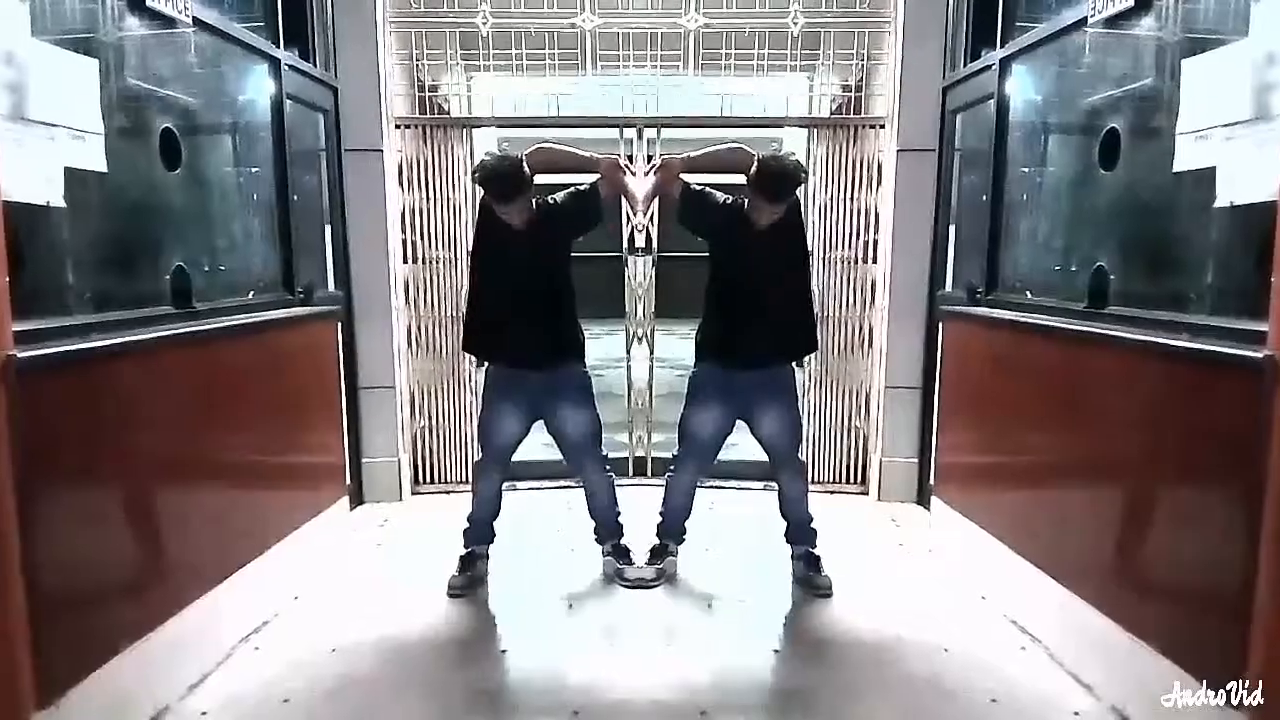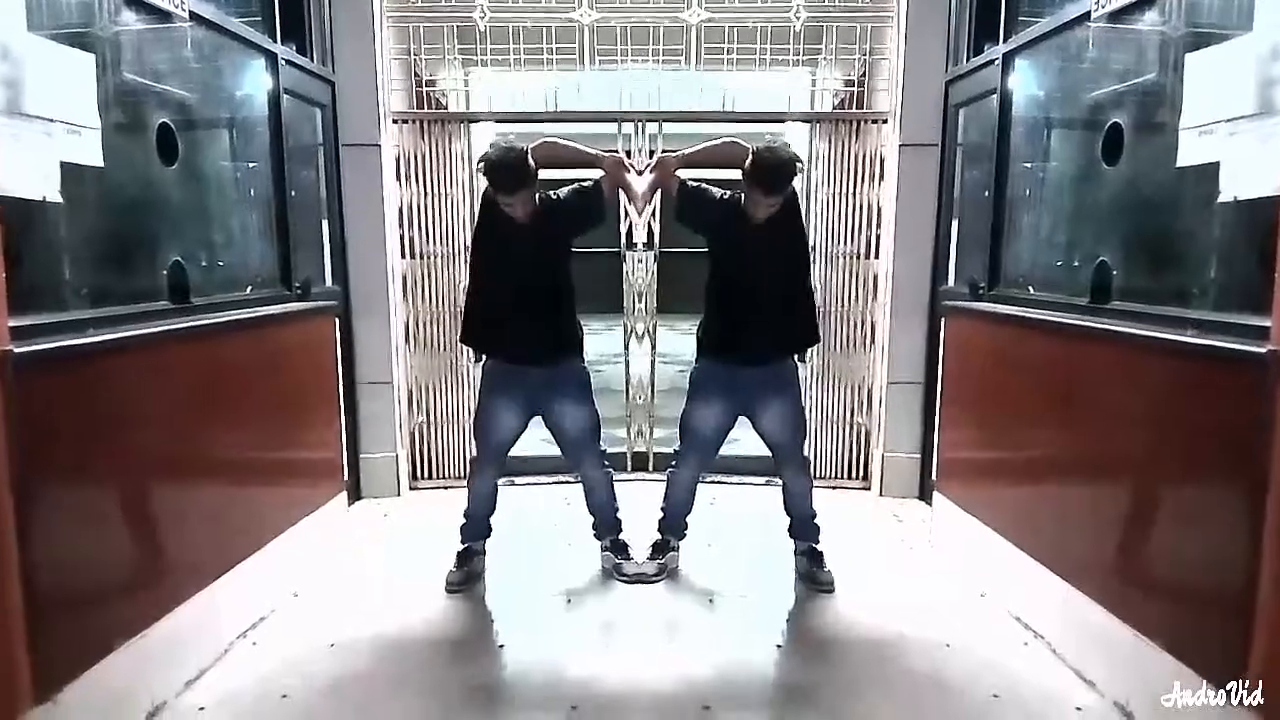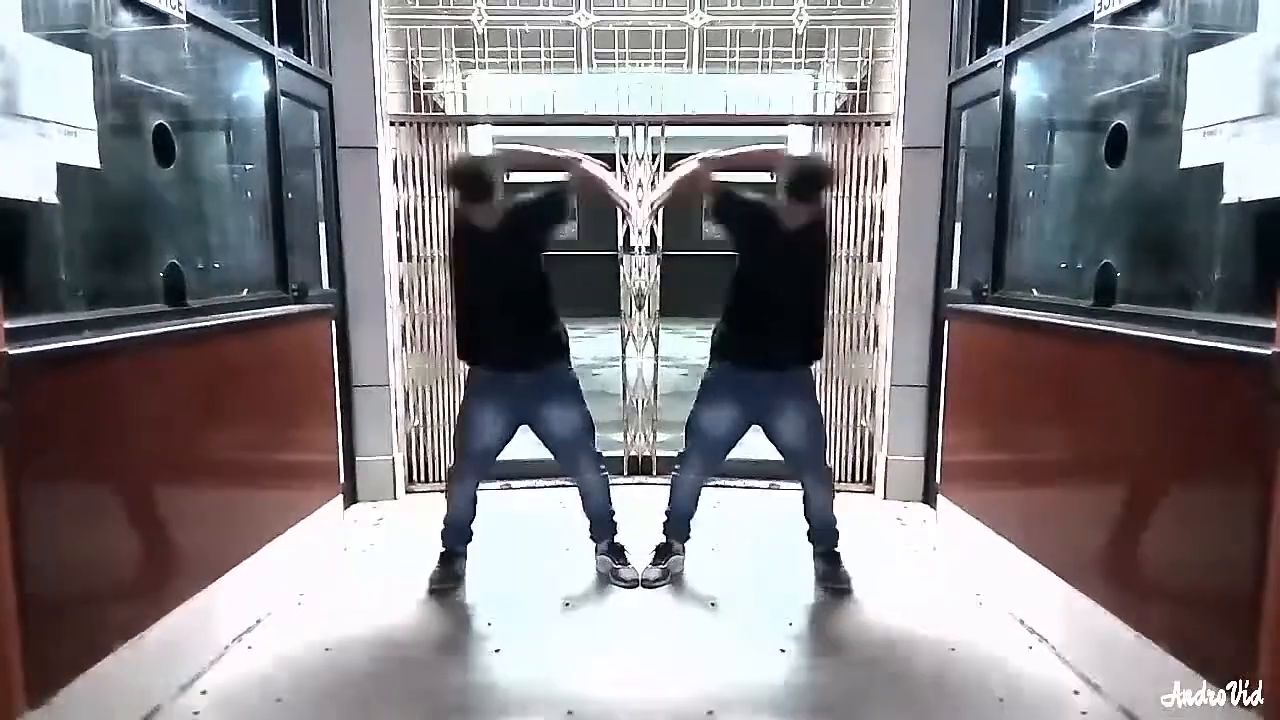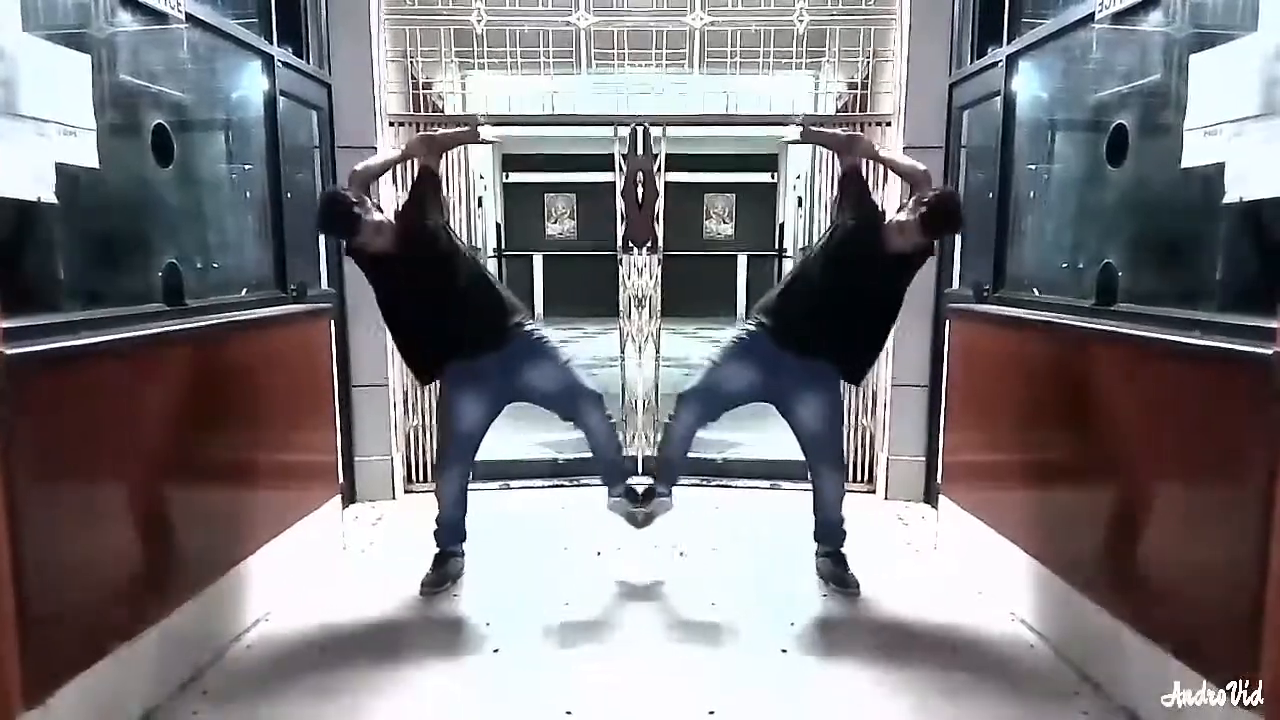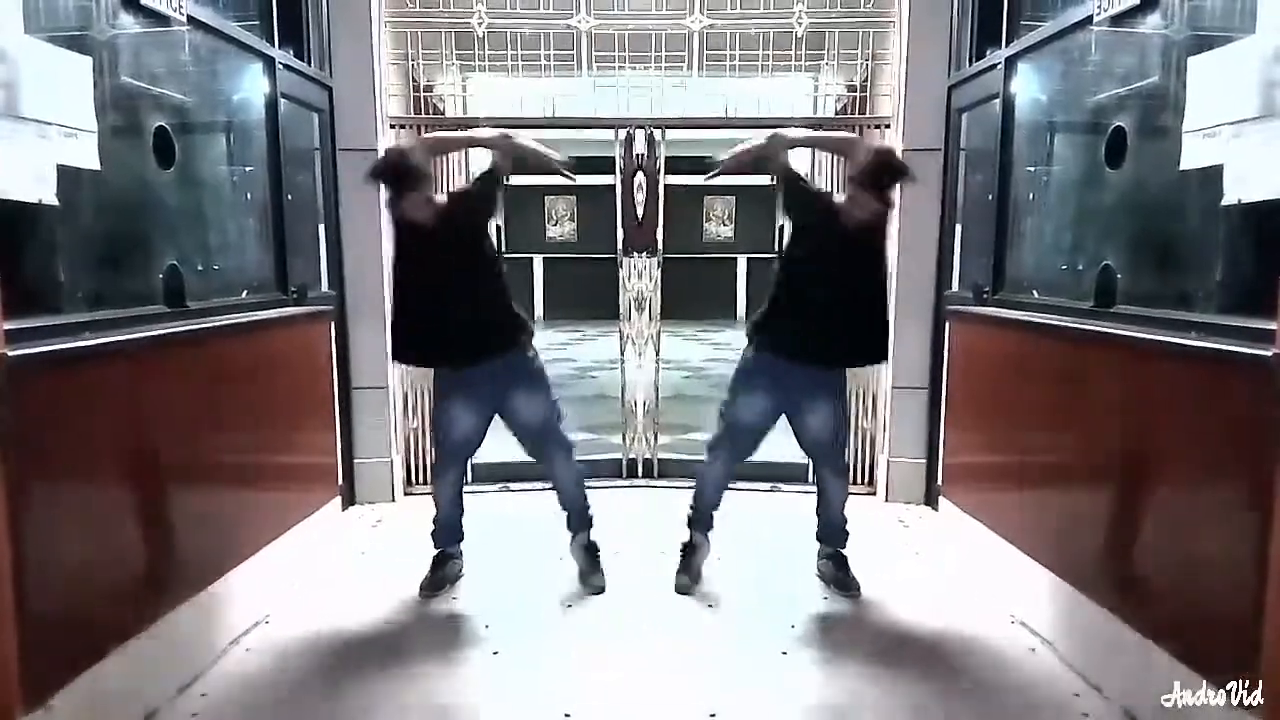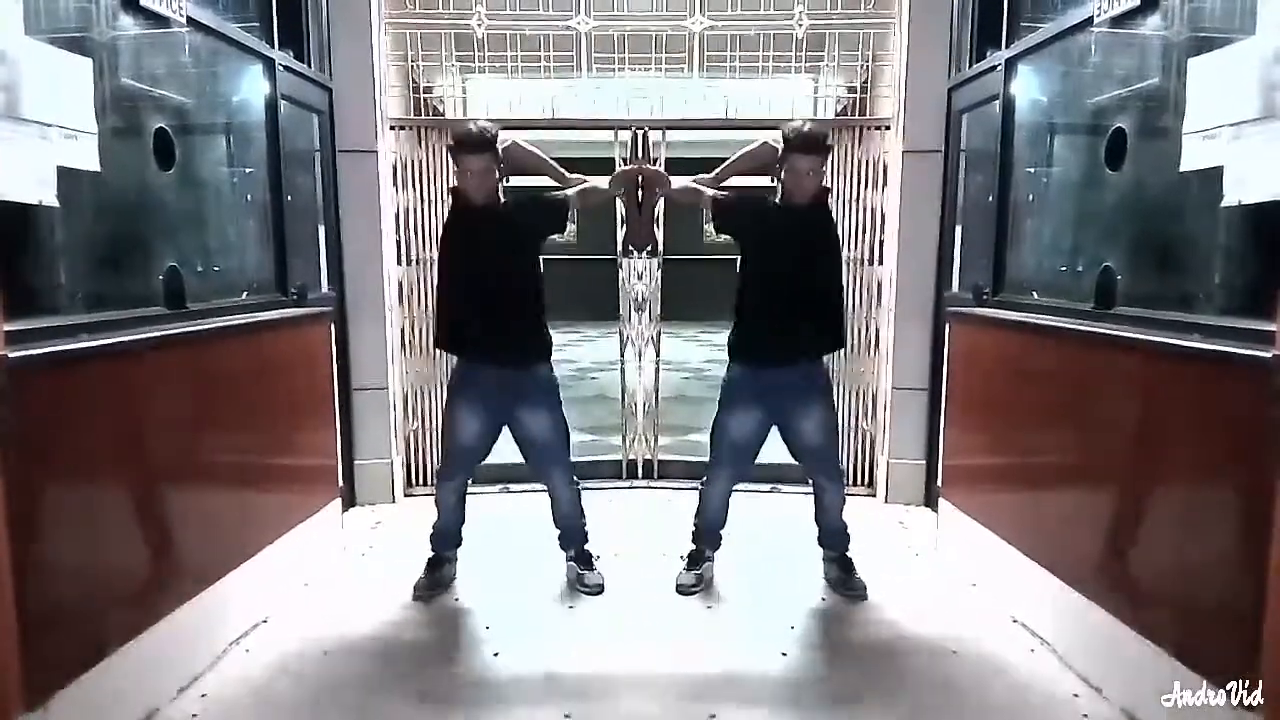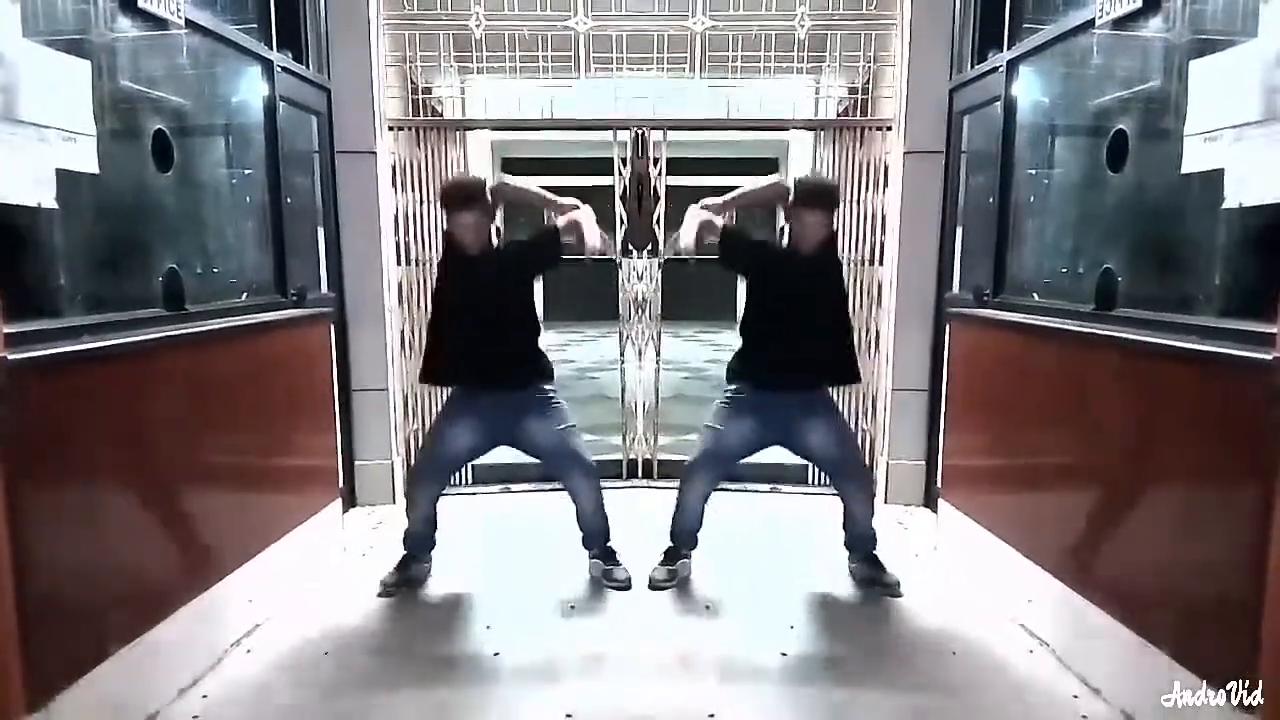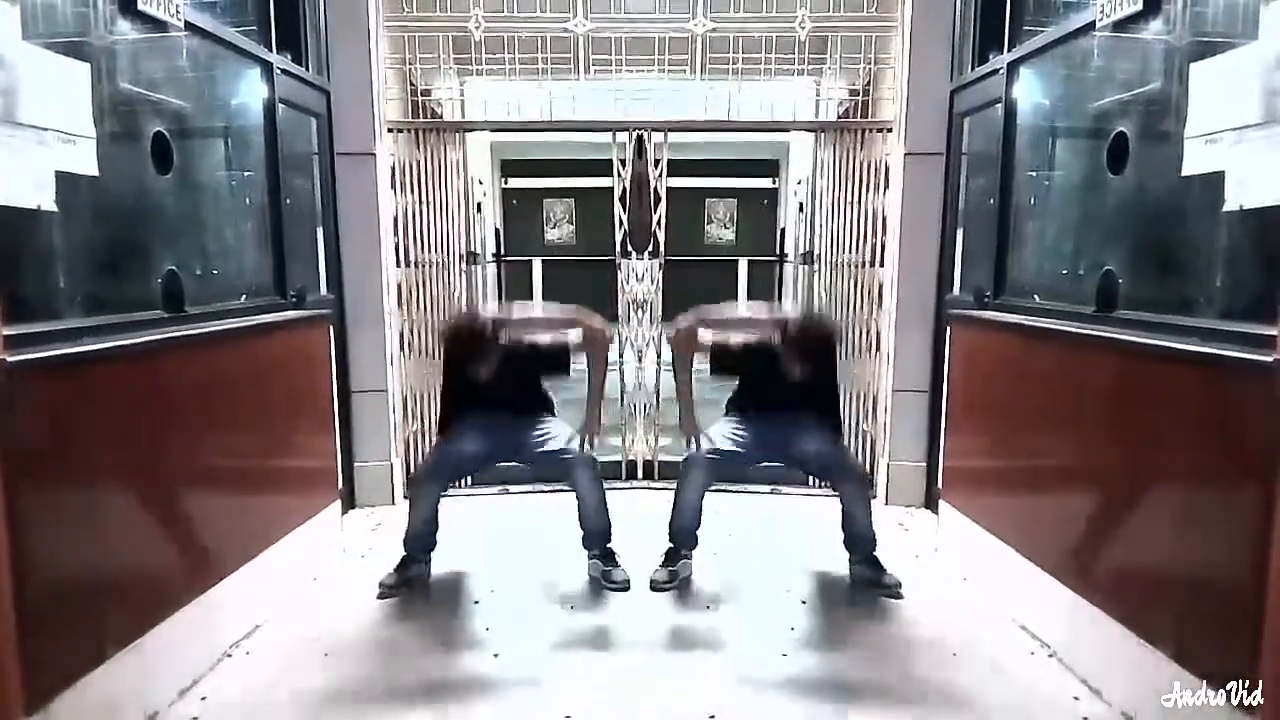
dt=0.5s
person 1, frame 1
left shoulder: (557, 214)
right shoulder: (488, 214)
left elbow: (611, 185)
right elbow: (534, 155)
left wrist: (605, 167)
right wrist: (595, 162)
left hip: (564, 370)
right hip: (507, 373)
left knee: (592, 464)
right knee: (491, 466)
left ankle: (613, 546)
right ankle: (475, 553)
person 1, frame 2
left shoulder: (558, 210)
right shoulder: (489, 209)
left elbow: (613, 180)
right elbow: (540, 149)
left wrist: (608, 164)
right wrist: (600, 159)
left hip: (562, 366)
right hip: (505, 368)
left knee: (590, 461)
right knee: (487, 463)
left ankle: (611, 543)
right ankle: (472, 550)
person 1, frame 3
left shoulder: (524, 217)
right shoulder: (463, 225)
left hip: (548, 371)
right hip: (491, 377)
left knee: (586, 465)
right knee: (466, 470)
left ankle: (606, 546)
right ankle: (452, 553)
person 1, frame 4
left shoulder: (418, 218)
right shoulder: (368, 257)
left hip: (517, 342)
right hip: (465, 367)
left knee: (588, 407)
right knee: (452, 464)
left ankle: (619, 489)
right ankle: (449, 552)
person 1, frame 5
left shoulder: (467, 206)
right shoulder: (402, 222)
left elbow: (503, 147)
right elbow: (421, 150)
left hip: (512, 357)
right hip: (456, 370)
left knee: (556, 450)
right knee: (448, 466)
left ankle: (581, 538)
right ankle: (448, 553)
person 1, frame 6
left shoulder: (525, 214)
right shoulder: (459, 210)
left elbow: (581, 195)
right elbow: (512, 147)
left wrist: (606, 185)
right wrist: (566, 178)
left hip: (529, 372)
right hip: (474, 373)
left knee: (557, 472)
right knee: (453, 472)
left ankle: (577, 553)
right ankle: (444, 556)
person 1, frame 7
left shoulder: (516, 258)
right shoulder: (451, 257)
left elbow: (576, 214)
left wrist: (589, 227)
right wrist: (541, 201)
left hip: (530, 397)
right hip: (470, 402)
left knee: (580, 470)
right knee: (423, 477)
left ankle: (600, 552)
right ankle: (416, 557)
person 1, frame 8
left shoulder: (523, 352)
right shoulder: (458, 353)
left elbow: (598, 335)
left wrist: (593, 409)
left hip: (532, 424)
right hip: (477, 426)
left knee: (584, 466)
right knee: (424, 476)
left ankle: (600, 554)
right ankle: (416, 559)
person 2, frame 1
left shoulder: (792, 214)
right shoulder: (722, 214)
left elbow: (747, 156)
right elbow: (668, 179)
left wrist: (682, 163)
right wrist: (670, 169)
left hip: (772, 373)
right hip: (715, 370)
left knee: (789, 467)
right knee: (687, 465)
left ankle: (803, 553)
right ankle: (666, 546)
person 2, frame 2
left shoulder: (790, 208)
right shoulder: (720, 209)
left elbow: (739, 150)
right elbow: (674, 173)
left wrist: (680, 159)
right wrist: (663, 171)
left hip: (774, 368)
right hip: (717, 366)
left knee: (793, 463)
right knee: (689, 461)
left ankle: (807, 549)
right ankle: (668, 542)
person 2, frame 3
left shoulder: (818, 225)
right shoulder: (755, 217)
right elbow: (703, 175)
left hip: (789, 377)
right hip: (732, 370)
left knee: (814, 470)
right knee: (694, 464)
left ankle: (827, 552)
right ankle: (673, 546)
person 2, frame 4
left shoulder: (912, 257)
right shoulder: (861, 217)
left hip: (816, 368)
right hip: (764, 342)
left knee: (828, 464)
right knee: (691, 407)
left ankle: (830, 552)
right ankle: (660, 489)
person 2, frame 5
left shoulder: (878, 225)
right shoulder: (812, 206)
left elbow: (863, 152)
right elbow: (777, 148)
left hip: (823, 370)
right hip: (767, 357)
left knee: (831, 466)
right knee: (724, 450)
left ankle: (831, 553)
right ankle: (698, 538)
person 2, frame 6
left shoulder: (820, 210)
right shoulder: (756, 213)
left elbow: (767, 149)
right elbow: (701, 195)
left wrist: (710, 181)
right wrist: (686, 186)
left hip: (805, 374)
right hip: (750, 372)
left knee: (827, 474)
right knee: (723, 471)
left ankle: (835, 556)
right ankle: (702, 553)
person 2, frame 7
left shoulder: (828, 257)
right shoulder: (762, 257)
right elbow: (704, 214)
left wrist: (730, 203)
right wrist: (690, 227)
left hip: (810, 402)
right hip: (751, 398)
left knee: (856, 477)
right knee: (701, 470)
left ankle: (863, 557)
right ankle: (680, 551)
person 2, frame 8
left shoulder: (822, 350)
right shoulder: (755, 352)
right elbow: (681, 336)
right wrist: (686, 409)
left hip: (803, 426)
right hip: (748, 424)
left knee: (856, 477)
right knee: (695, 465)
left ankle: (863, 559)
right ankle: (680, 552)
